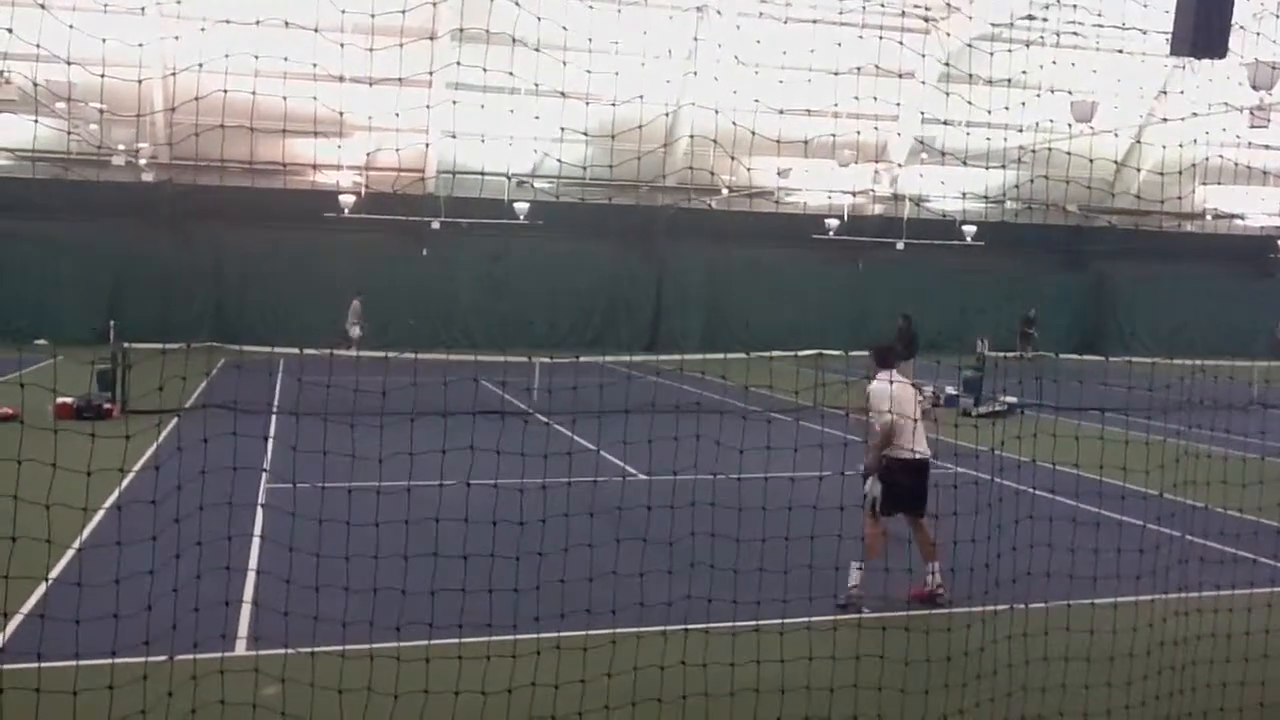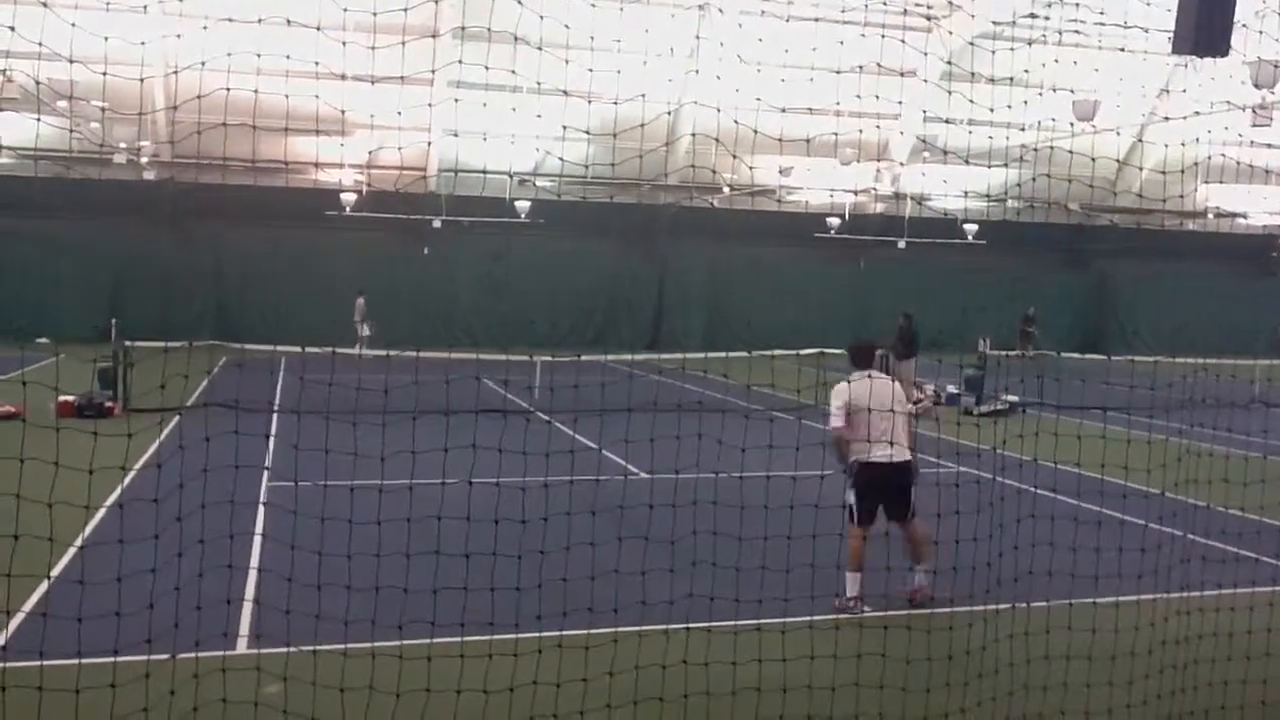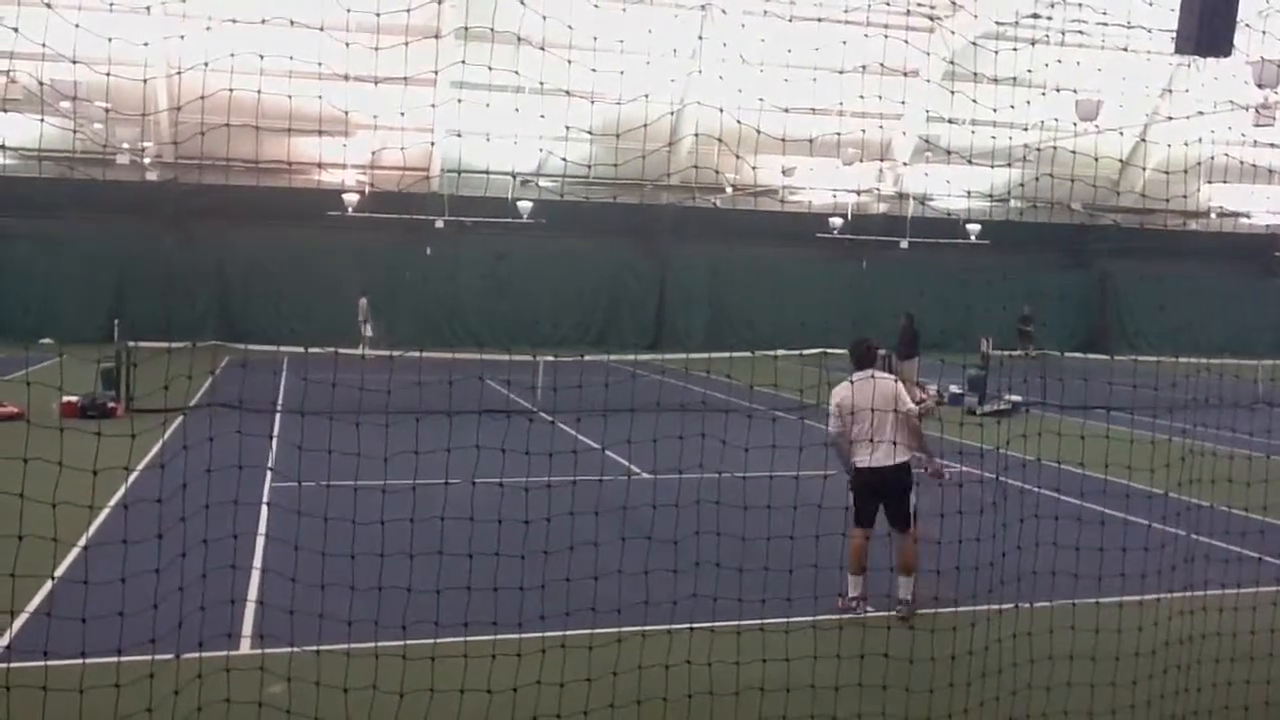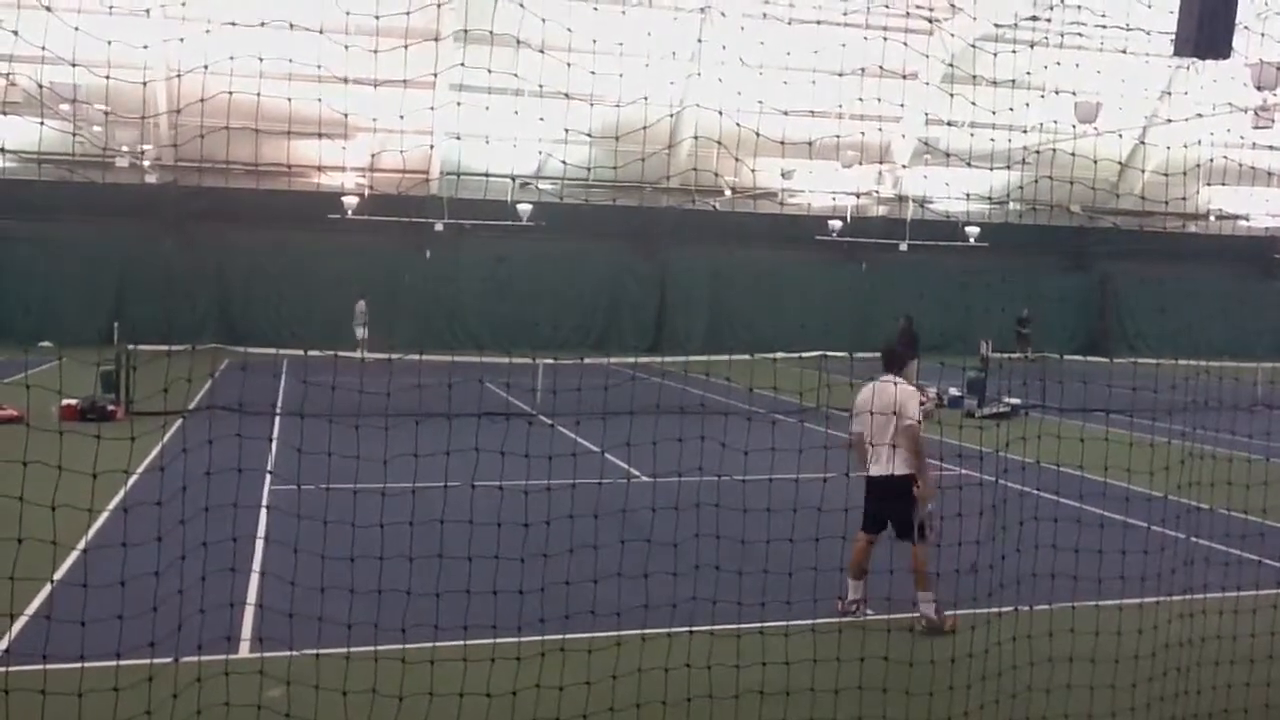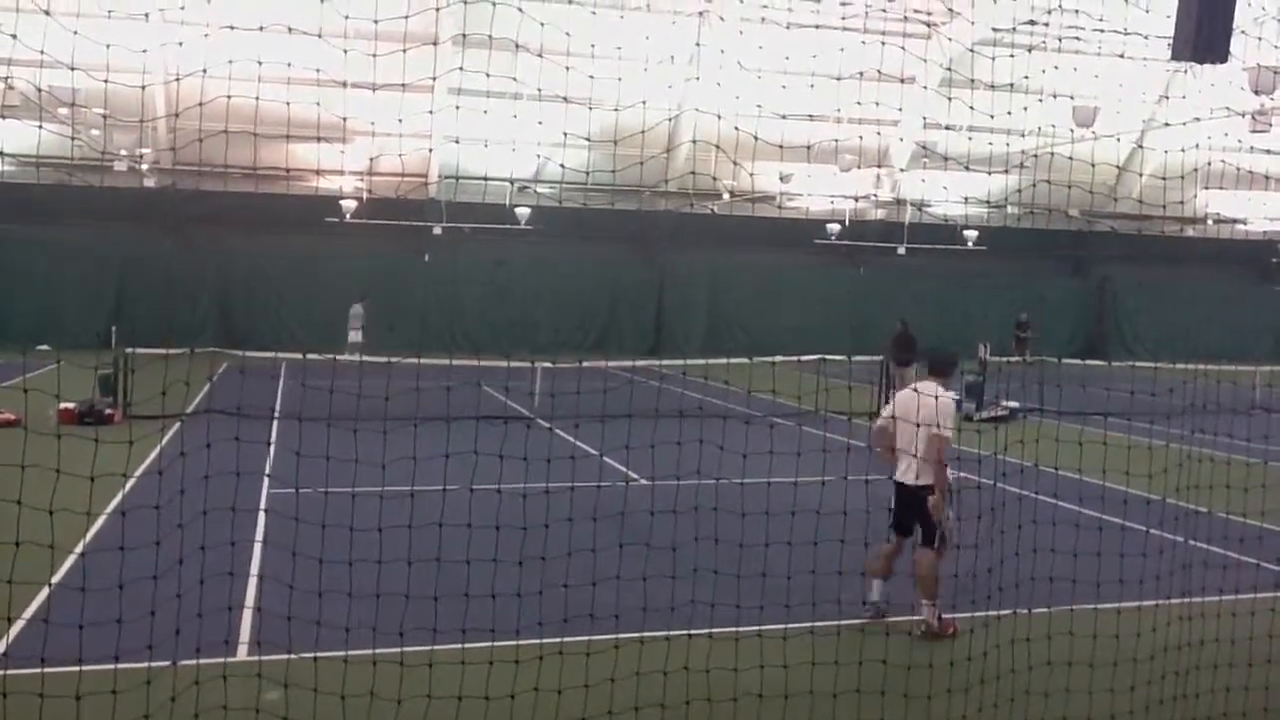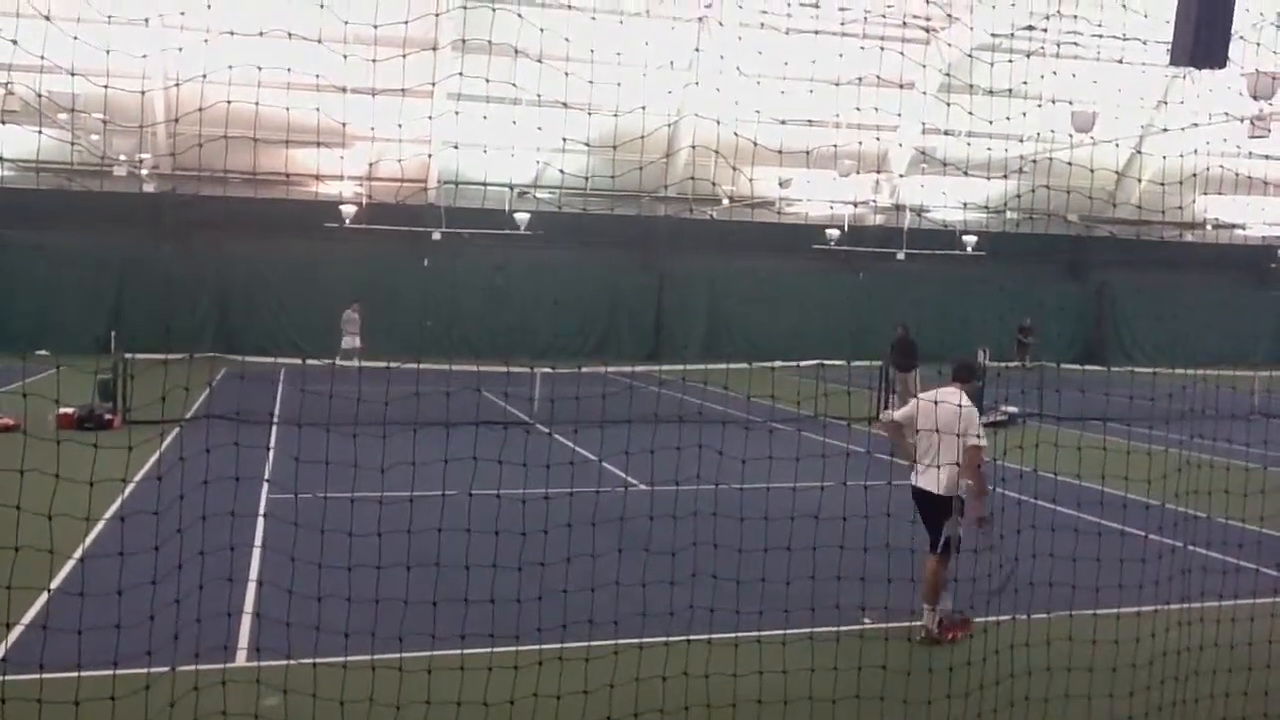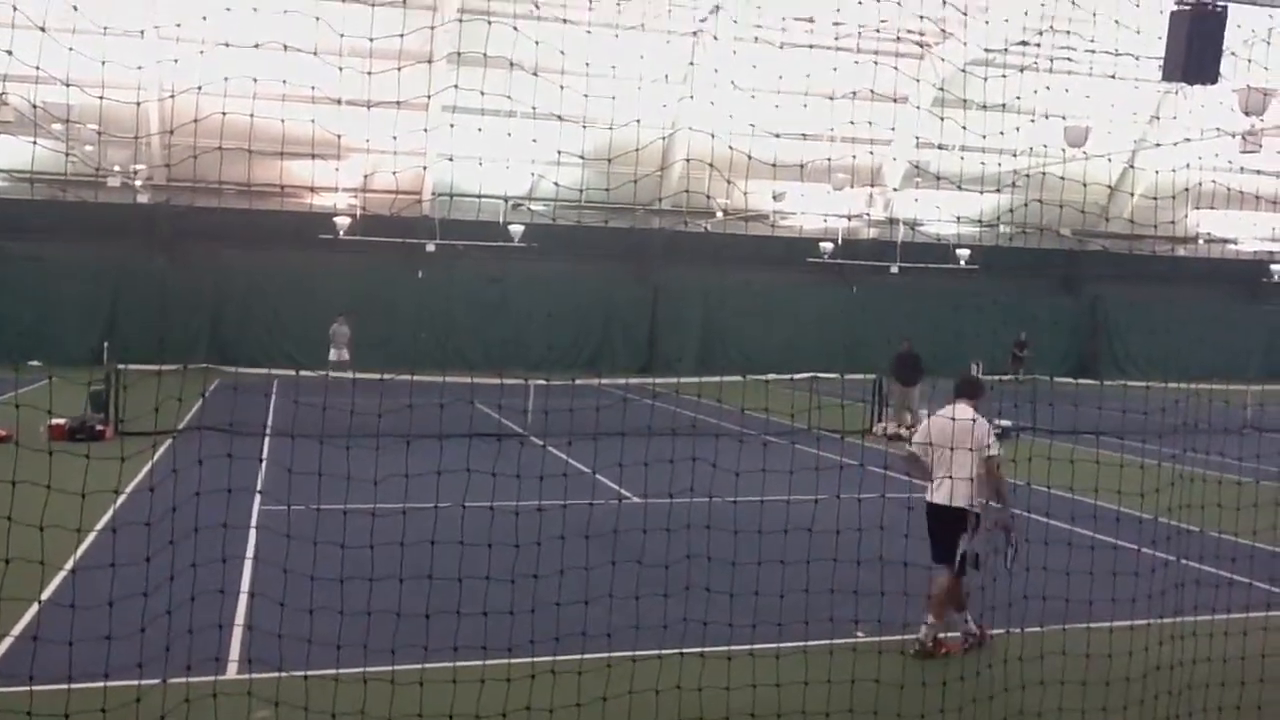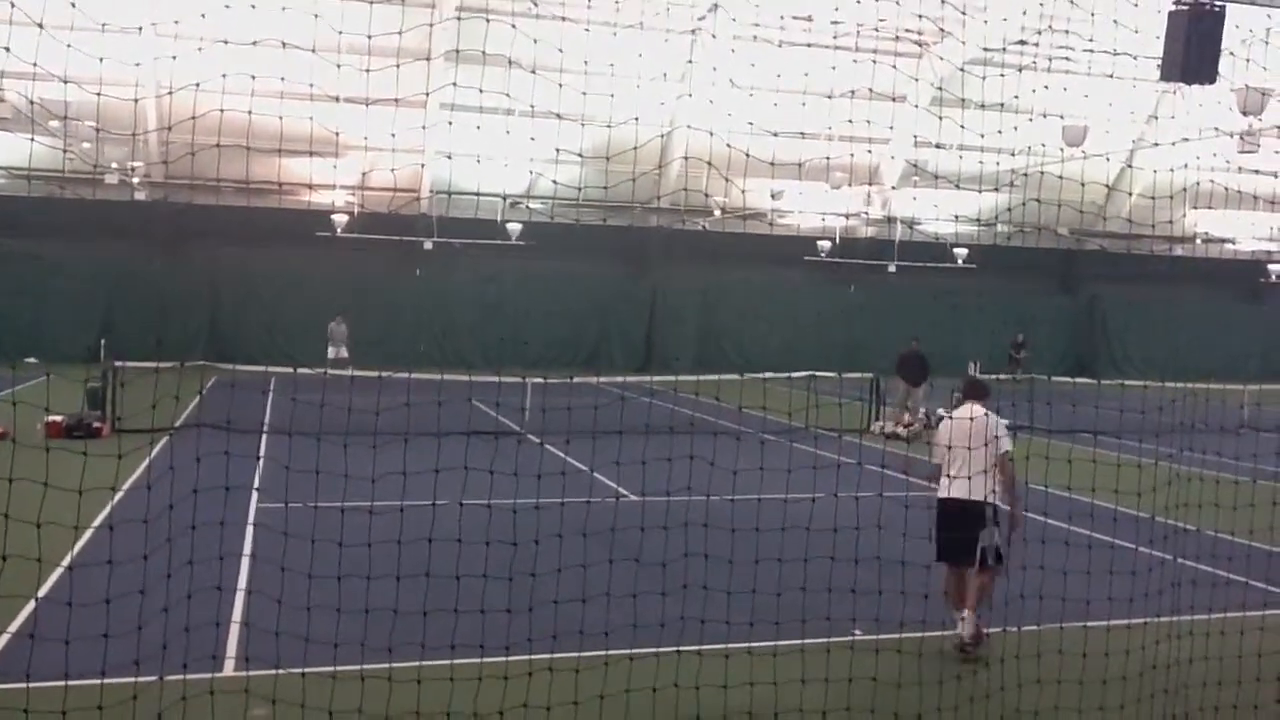
dt=0.3s
person 1, frame 1
left shoulder: (877, 386)
right shoulder: (907, 386)
left elbow: (889, 428)
left wrist: (873, 457)
right wrist: (875, 447)
left hip: (896, 461)
right hip: (920, 461)
left knee: (871, 519)
right knee: (916, 521)
left ankle: (855, 587)
right ankle: (935, 584)
person 1, frame 2
left shoulder: (842, 389)
right shoulder: (893, 384)
left elbow: (837, 434)
right elbow: (908, 420)
left wrist: (846, 464)
left hip: (865, 466)
right hip: (900, 464)
left knee: (859, 530)
right knee: (909, 524)
left ankle: (853, 597)
right ankle: (920, 585)
person 1, frame 3
left shoulder: (840, 392)
right shoulder: (893, 384)
left elbow: (837, 439)
right elbow: (913, 424)
left wrist: (850, 467)
right wrist: (930, 457)
left hip: (864, 469)
right hip: (897, 467)
left knee: (860, 532)
right knee: (906, 534)
left ankle: (854, 597)
right ankle: (905, 599)
person 1, frame 4
left shoulder: (865, 393)
right shoulder: (907, 392)
left elbow: (857, 440)
right elbow: (912, 439)
right wrist: (923, 478)
left hip: (876, 476)
right hip: (903, 477)
left knee: (866, 537)
right knee: (918, 542)
left ankle: (853, 599)
right ankle: (928, 612)
person 1, frame 5
left shoulder: (903, 395)
right shoulder: (944, 401)
left elbow: (878, 434)
right elbow: (937, 450)
right wrist: (938, 491)
left hip: (902, 480)
right hip: (927, 484)
left knee: (897, 539)
right knee: (930, 550)
left ankle: (874, 600)
right ankle: (930, 619)
person 1, frame 6
left shoulder: (924, 399)
right shoulder: (968, 410)
left elbow: (889, 422)
right elbow: (974, 460)
left wrist: (910, 445)
right wrist: (980, 500)
left hip: (920, 485)
right hip: (947, 491)
left knee: (939, 551)
right knee: (938, 555)
left ankle: (938, 616)
right ankle: (929, 626)
person 1, frame 7
left shoulder: (932, 420)
right shoulder: (979, 424)
left elbow: (912, 459)
right elbow: (994, 472)
right wrist: (1004, 509)
left hip: (934, 503)
right hip: (963, 506)
left knee: (952, 569)
right knee: (951, 573)
left ankle: (969, 629)
right ankle: (926, 638)
person 1, frame 8
left shoulder: (944, 423)
right shoulder: (993, 421)
right elbow: (1006, 469)
right wrist: (1015, 507)
left hip: (947, 500)
right hip: (979, 502)
left knee: (955, 567)
right knee: (986, 569)
left ankle: (967, 627)
right ankle: (966, 631)
